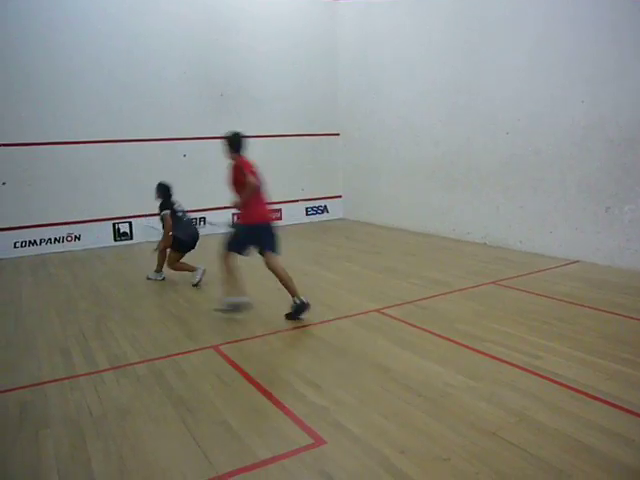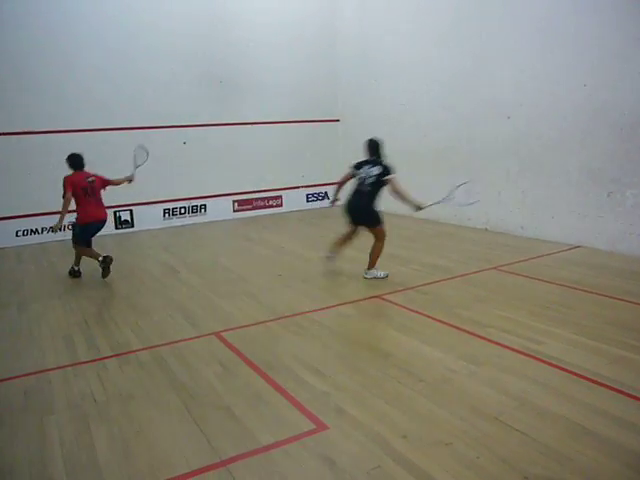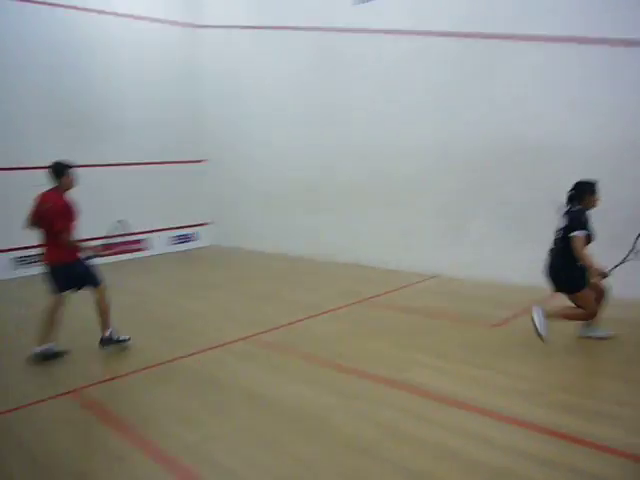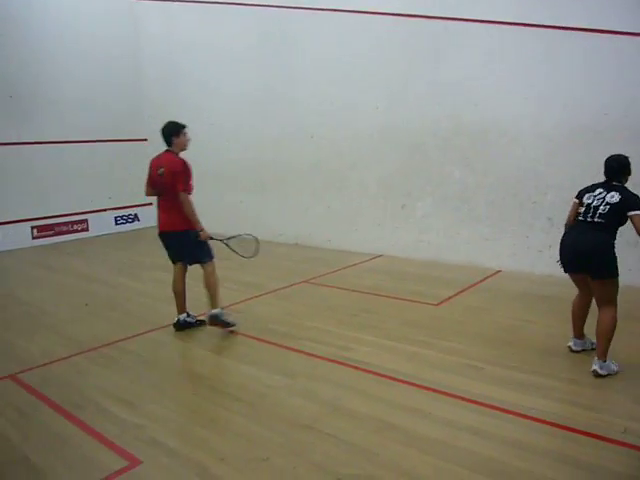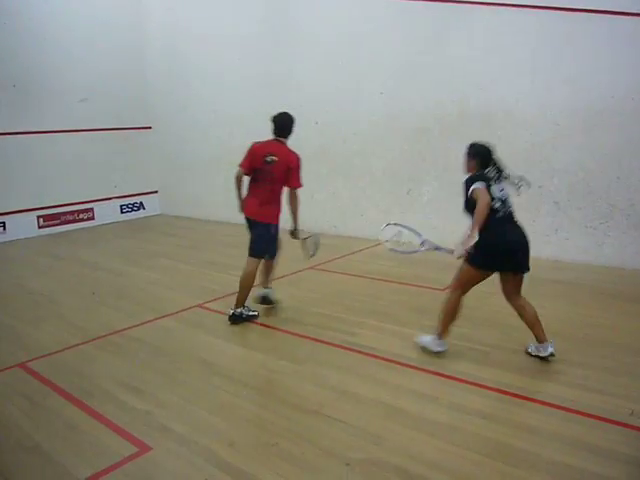
dt=1s
person 1, frame 1
left shoulder: (238, 165)
right shoulder: (248, 164)
left elbow: (253, 183)
left wrist: (241, 202)
left hip: (250, 221)
right hip: (263, 218)
left knee: (227, 256)
right knee: (271, 262)
left ankle: (237, 298)
right ankle: (298, 301)
person 1, frame 2
left shoulder: (69, 179)
right shoulder: (95, 177)
left elbow: (68, 198)
right elbow: (115, 182)
left wrist: (60, 221)
right wrist: (127, 178)
left hip: (87, 219)
right hip: (102, 217)
left knee: (79, 246)
right knee: (82, 240)
left ankle: (102, 259)
right ankle: (76, 268)
person 1, frame 3
left shoulder: (43, 198)
right shoulder: (62, 204)
left elbow: (32, 223)
right elbow: (64, 238)
right wrist: (84, 248)
left hip: (52, 257)
right hip: (67, 258)
left knee: (57, 299)
right knee: (99, 289)
left ankle: (43, 347)
right ankle: (107, 334)
person 1, frame 4
left shoulder: (155, 162)
right shoulder: (180, 164)
left elbow: (149, 191)
right elbow: (184, 200)
right wrist: (200, 228)
left hip: (165, 227)
right hip: (183, 226)
left knee: (179, 268)
right knee: (208, 265)
left ankle: (182, 317)
right ankle: (216, 312)
person 1, frame 5
left shoulder: (256, 148)
right shoulder: (292, 158)
left elbow: (239, 175)
right elbow: (293, 194)
left wrist: (241, 199)
right wrist: (295, 225)
left hip: (250, 211)
right hip: (268, 216)
left knee: (270, 251)
right knee: (254, 260)
left ankle: (265, 290)
right ankle: (238, 310)
person 2, frame 1
left shoulder: (164, 205)
right shoulder: (172, 203)
left elbow: (169, 225)
left wrist: (163, 243)
left hip: (185, 235)
right hip: (191, 232)
left knee: (171, 264)
right knee: (162, 246)
left ankle: (197, 270)
right ankle: (158, 273)
person 2, frame 2
left shoulder: (360, 165)
right shoulder: (384, 168)
left elbow: (342, 181)
right elbow: (396, 190)
left wrist: (335, 196)
right wrist: (413, 204)
left hip: (353, 204)
right hip: (366, 207)
left knee: (353, 231)
right knee: (380, 237)
left ankle: (333, 252)
right ankle: (370, 270)
person 2, frame 3
left shoulder: (572, 213)
right shoulder: (579, 219)
left elbow: (562, 238)
right elbow: (578, 249)
right wrist: (594, 270)
left hip: (562, 265)
right hip: (563, 269)
left knee: (599, 292)
right knee: (589, 311)
left ankle: (588, 327)
right ankle: (543, 314)
person 2, frame 4
left shoulder: (588, 190)
left elbow: (569, 221)
left hip: (570, 243)
right hip: (598, 248)
left knee: (584, 292)
right knee: (607, 305)
left ankle: (578, 340)
right ankle: (601, 362)
person 2, frame 5
left shoulder: (474, 181)
right shoulder: (496, 180)
left elbow: (484, 202)
left wrist: (473, 234)
left hip: (493, 243)
right hip: (517, 242)
left knee: (456, 290)
right knee: (514, 296)
left ankle: (438, 339)
right ankle: (544, 344)
